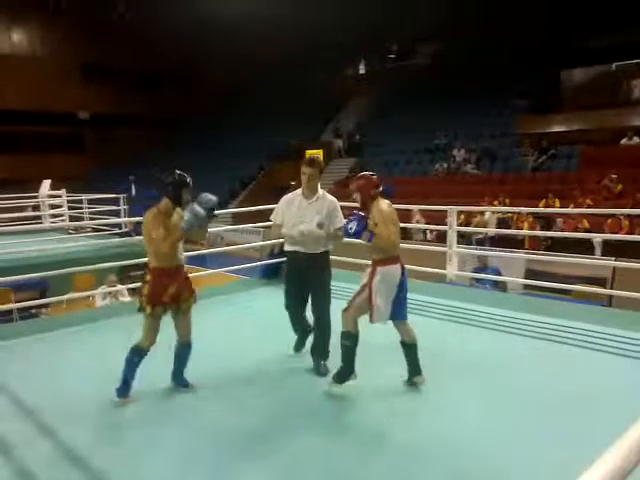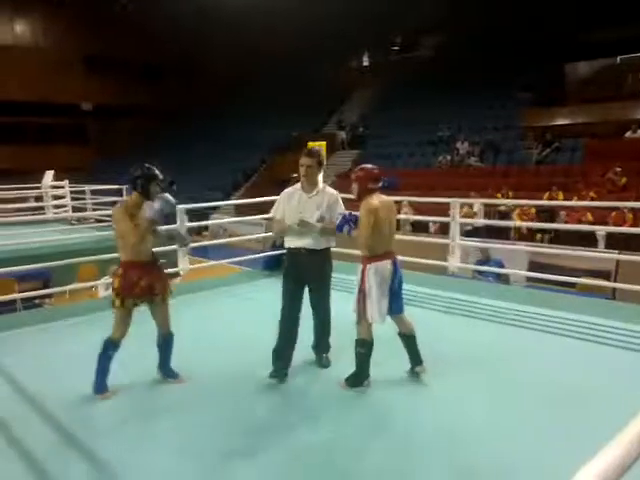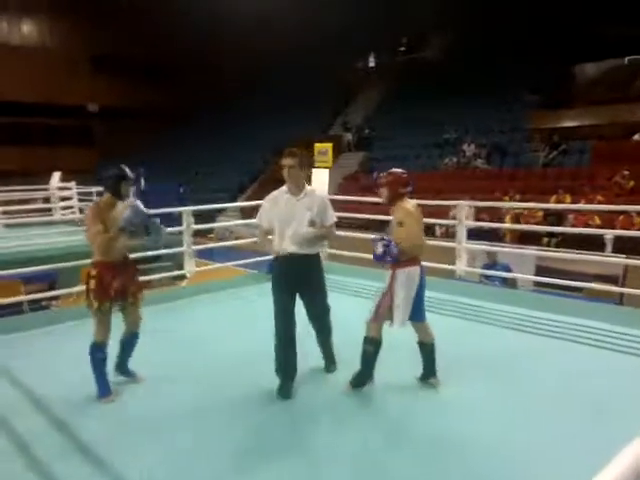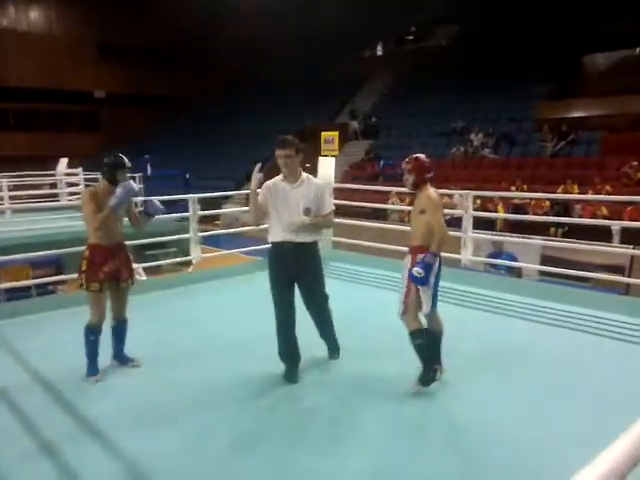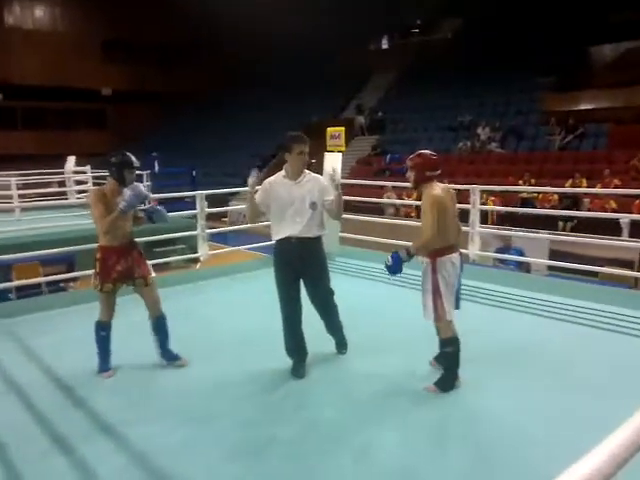
dt=0.4s
person 1, frame 1
left shoulder: (330, 203)
right shoulder: (287, 200)
left elbow: (338, 233)
right elbow: (274, 231)
left wrist: (319, 236)
right wrist: (289, 234)
left hip: (318, 260)
right hip: (294, 259)
left knee: (321, 310)
right knee: (292, 305)
left ankle: (319, 356)
right ankle: (303, 331)
person 1, frame 2
left shoulder: (330, 196)
right shoulder: (288, 194)
left elbow: (339, 228)
right elbow: (276, 226)
left wrist: (317, 226)
right wrist: (291, 225)
left hip: (320, 256)
right hip: (294, 256)
left knee: (321, 307)
right knee: (289, 310)
left ankle: (321, 349)
right ankle: (281, 362)
person 1, frame 3
left shoulder: (319, 198)
right shoulder: (273, 199)
left elbow: (331, 231)
right elbow: (263, 234)
left wrist: (312, 233)
right wrist: (273, 245)
left hip: (310, 262)
right hip: (283, 263)
left knee: (319, 313)
right knee: (283, 322)
left ankle: (328, 354)
right ankle: (286, 377)
person 1, frame 4
left shoulder: (316, 187)
right shoulder: (270, 187)
left elbow: (327, 221)
right elbow: (256, 219)
left wrist: (308, 221)
right wrist: (254, 190)
left hip: (307, 251)
right hip: (280, 253)
left knee: (318, 303)
right knee: (283, 311)
left ankle: (331, 342)
right ankle: (291, 362)
person 1, frame 5
left shoulder: (318, 183)
right shoulder: (271, 186)
left elbow: (336, 216)
right elbow: (253, 218)
left wrist: (335, 195)
right wrist: (251, 193)
left hip: (312, 247)
right hip: (285, 249)
left knee: (323, 298)
right knee: (289, 306)
left ankle: (339, 337)
right ankle: (298, 358)
person 2, frame 1
left shoulder: (180, 213)
right shoulder: (153, 216)
left elbow: (198, 236)
right elbow: (165, 249)
left wrist: (207, 215)
right wrist: (184, 227)
left hip: (179, 276)
right hip: (158, 278)
left knee: (185, 336)
right knee: (148, 340)
left ankle: (178, 377)
right ankle: (124, 385)
person 2, frame 2
left shoulder: (148, 207)
right shoulder: (122, 210)
right elbow: (133, 241)
right wrist: (152, 217)
left hip: (151, 268)
right hip: (129, 272)
left knee: (165, 327)
right knee: (119, 333)
left ankle: (165, 368)
right ankle: (100, 381)
person 2, frame 3
left shoulder: (125, 206)
right shoulder: (94, 211)
right elbow: (101, 244)
left wrist: (144, 228)
right wrist: (123, 224)
left hip: (125, 268)
right hip: (103, 273)
left knee: (134, 326)
right knee: (102, 333)
left ankle: (121, 365)
right ankle: (102, 385)
person 2, frame 4
left shoulder: (123, 194)
right shoulder: (90, 194)
left elbow: (137, 224)
right elbow: (95, 225)
left wrist: (147, 212)
right wrist: (115, 203)
left hip: (119, 253)
right hip: (97, 257)
left knee: (120, 312)
right knee: (97, 316)
left ankle: (119, 354)
right ankle: (92, 365)
person 2, frame 5
left shoulder: (130, 192)
right shoulder: (97, 195)
right elbow: (103, 227)
left wrist: (149, 215)
right wrist: (125, 206)
left hip: (132, 252)
right hip: (109, 256)
left knee: (156, 307)
right knee: (107, 314)
left ankle: (165, 351)
right ankle: (104, 361)
person 3, frame 1
left shoulder: (379, 209)
right shoulder: (385, 206)
left elbow: (389, 241)
left wrist: (362, 232)
right wrist: (365, 224)
left hip: (383, 270)
right hip: (396, 268)
left knee: (350, 314)
right knee: (401, 321)
left ankle: (347, 368)
right ankle: (415, 373)
person 3, frame 2
left shoulder: (368, 204)
right shoulder: (387, 202)
left elbow: (364, 239)
left wrist: (348, 227)
right wrist: (357, 223)
left hip: (374, 266)
right hip: (391, 262)
left knee: (363, 321)
right knee: (398, 315)
left ankle: (361, 374)
right ankle: (417, 363)
person 3, frame 3
left shoulder: (405, 209)
right shoulder: (404, 208)
left elbow: (418, 243)
left wrist: (392, 250)
right wrist: (389, 244)
left hip: (405, 271)
right hip: (413, 270)
left knee: (375, 321)
right knee: (419, 322)
left ankle: (365, 374)
right ankle: (430, 374)
person 3, frame 4
left shoulder: (428, 196)
right shoulder: (423, 195)
left elbow: (441, 231)
left wrist: (427, 259)
left hip: (422, 258)
right hip: (422, 257)
left knee: (408, 313)
right knee: (429, 311)
left ankle: (429, 367)
right ankle: (434, 361)
person 3, frame 5
left shoulder: (431, 196)
right shoulder: (445, 190)
left elbow: (429, 237)
right elbow: (456, 225)
left wrist: (405, 253)
left hip: (440, 260)
right hip: (451, 255)
left knee: (441, 319)
right knee: (443, 315)
left ankle: (450, 376)
right ankle: (446, 357)
